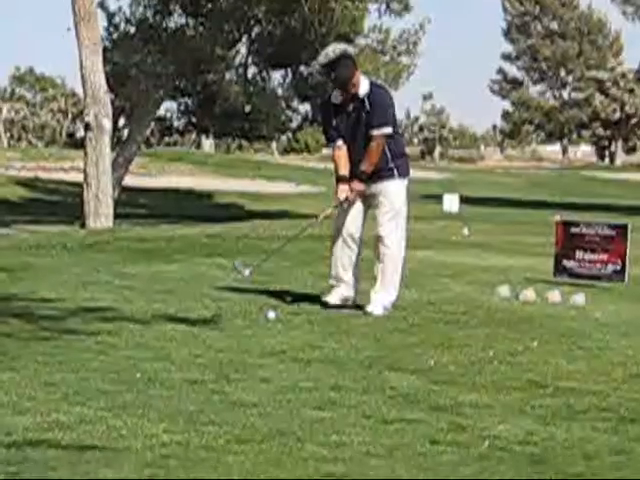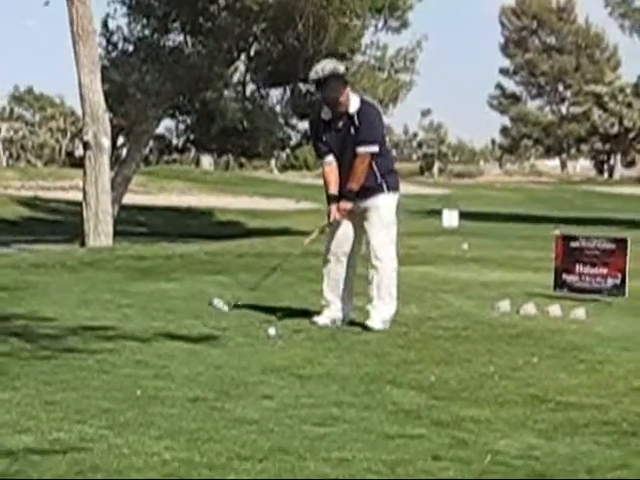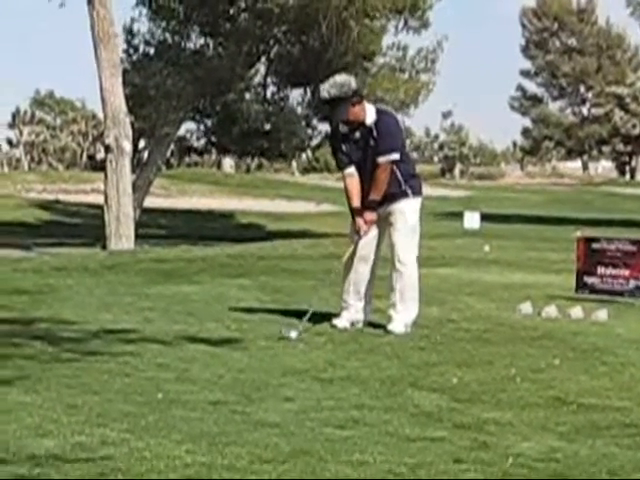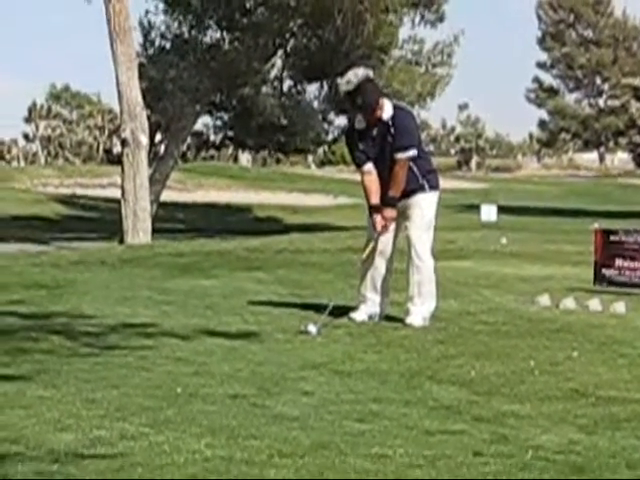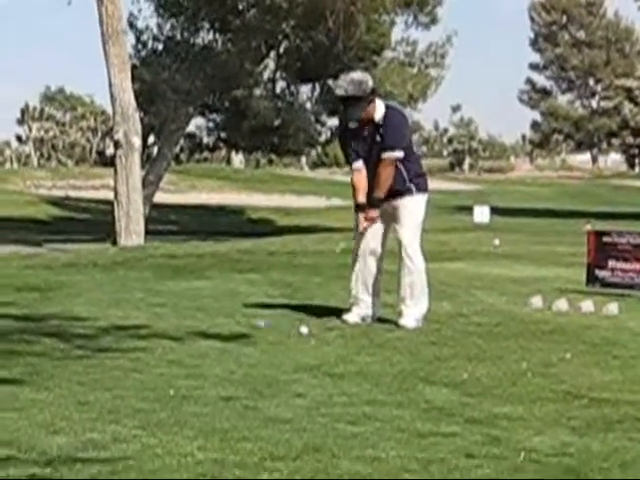
dt=1s
person 1, frame 1
left shoulder: (378, 95)
right shoulder: (329, 106)
left elbow: (378, 141)
right elbow: (338, 146)
left wrist: (361, 177)
right wrist: (343, 180)
left hip: (389, 175)
right hip: (356, 178)
left knee: (388, 237)
right knee: (344, 231)
left ankle: (383, 298)
right ankle: (344, 288)
person 1, frame 2
left shoulder: (367, 112)
right shoulder: (319, 122)
left elbow: (364, 158)
right elbow: (328, 163)
left wrist: (347, 196)
right wrist: (333, 199)
left hip: (379, 192)
right hip: (346, 197)
left knee: (381, 251)
right knee: (336, 252)
left ankle: (381, 313)
right ankle: (336, 309)
person 1, frame 3
left shoulder: (385, 121)
right shoulder: (339, 133)
left elbow: (384, 168)
right elbow: (350, 174)
left wrist: (371, 207)
right wrist: (357, 212)
left hip: (401, 196)
right hip: (368, 203)
left knee: (403, 256)
right knee: (359, 255)
left ankle: (402, 317)
right ankle: (354, 311)
person 1, frame 4
left shoulder: (401, 117)
right shoulder: (354, 131)
left elbow: (402, 164)
right elbow: (368, 172)
left wrist: (391, 204)
right wrist: (376, 209)
left hip: (419, 191)
right hip: (385, 196)
left knee: (419, 248)
right knee: (377, 248)
left ankle: (420, 310)
right ankle: (371, 305)
person 1, frame 5
left shoulder: (394, 118)
right shoulder: (347, 128)
left elbow: (387, 165)
right elbow: (358, 169)
left wrist: (375, 205)
right wrist: (361, 207)
left hip: (408, 192)
right hip: (373, 196)
left knee: (409, 247)
right knee: (365, 247)
left ankle: (413, 311)
right ankle: (363, 306)
